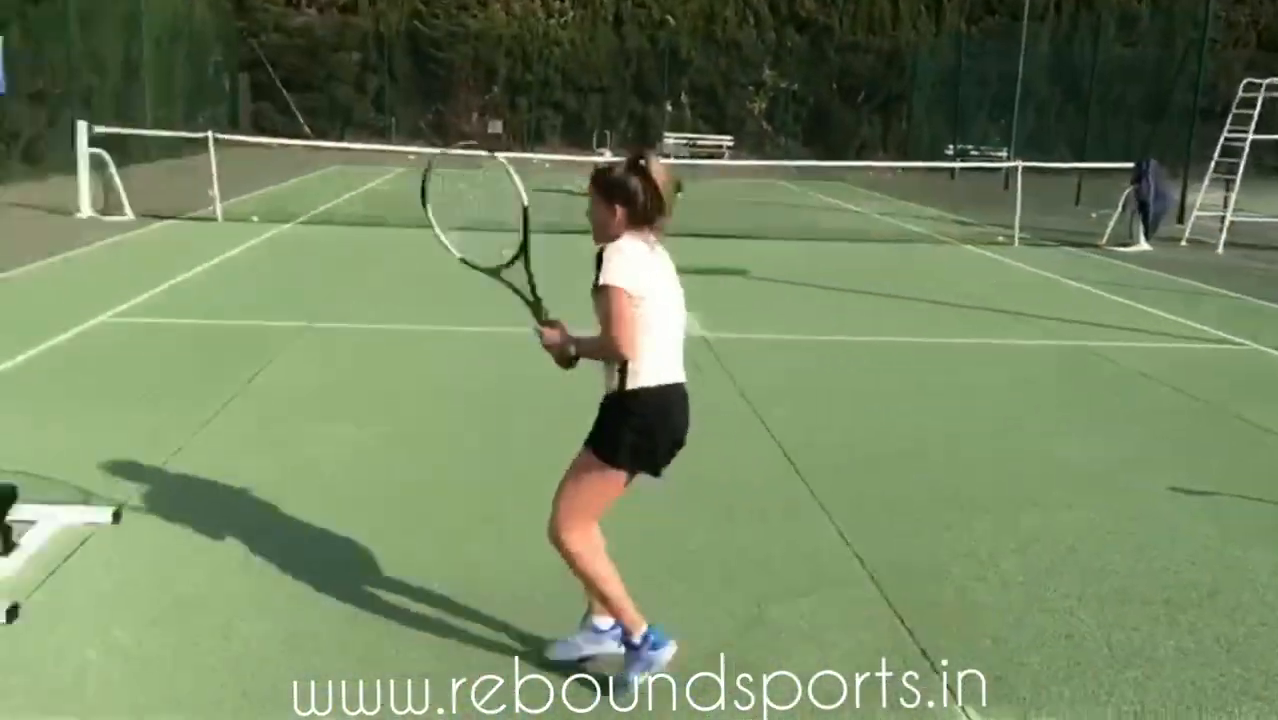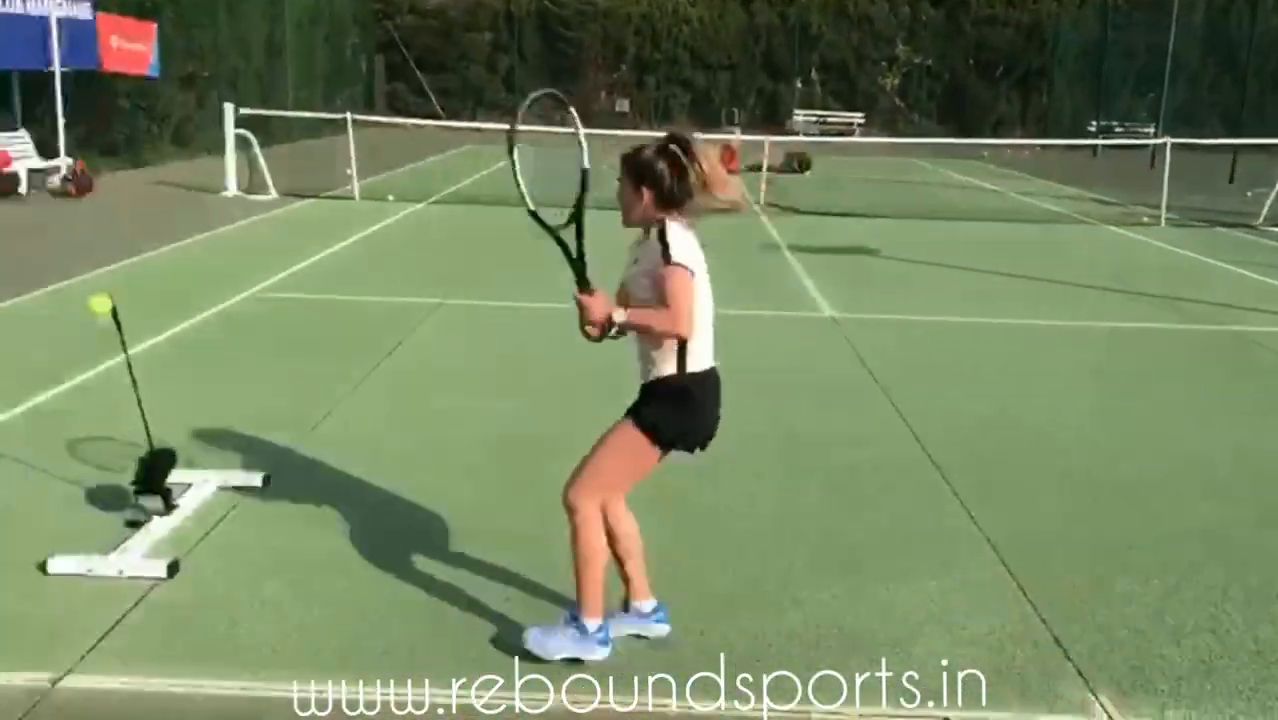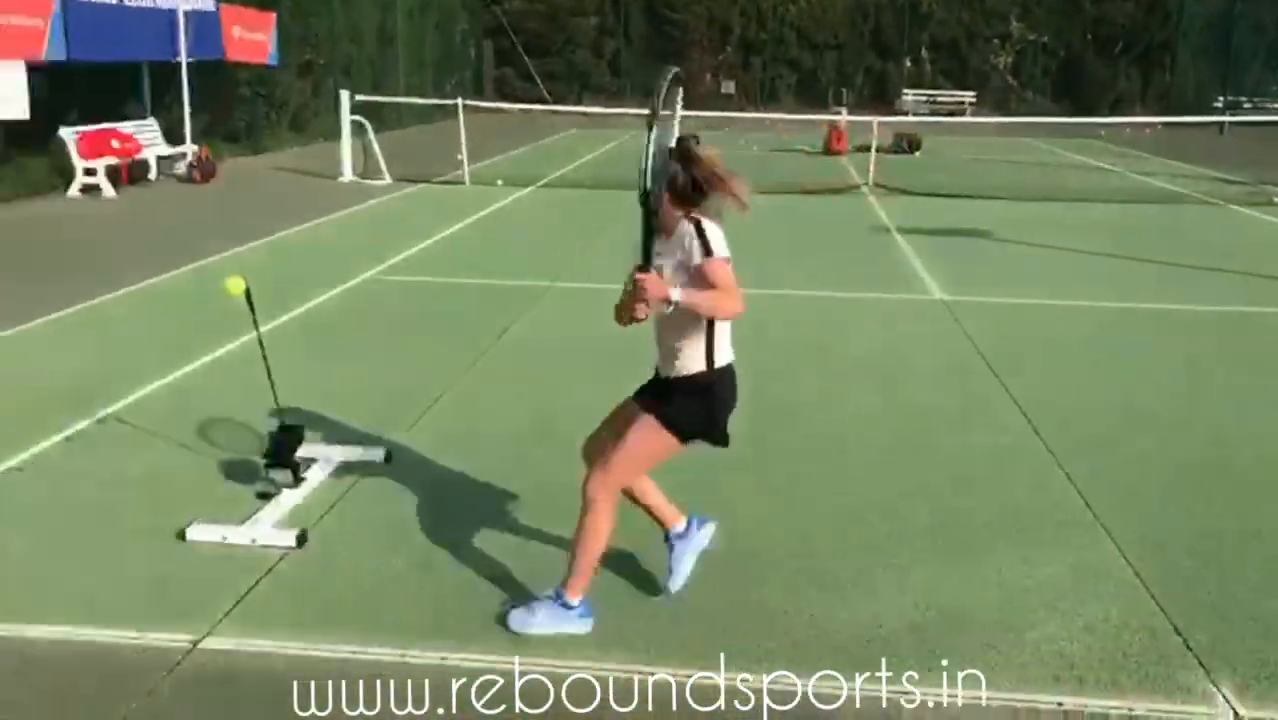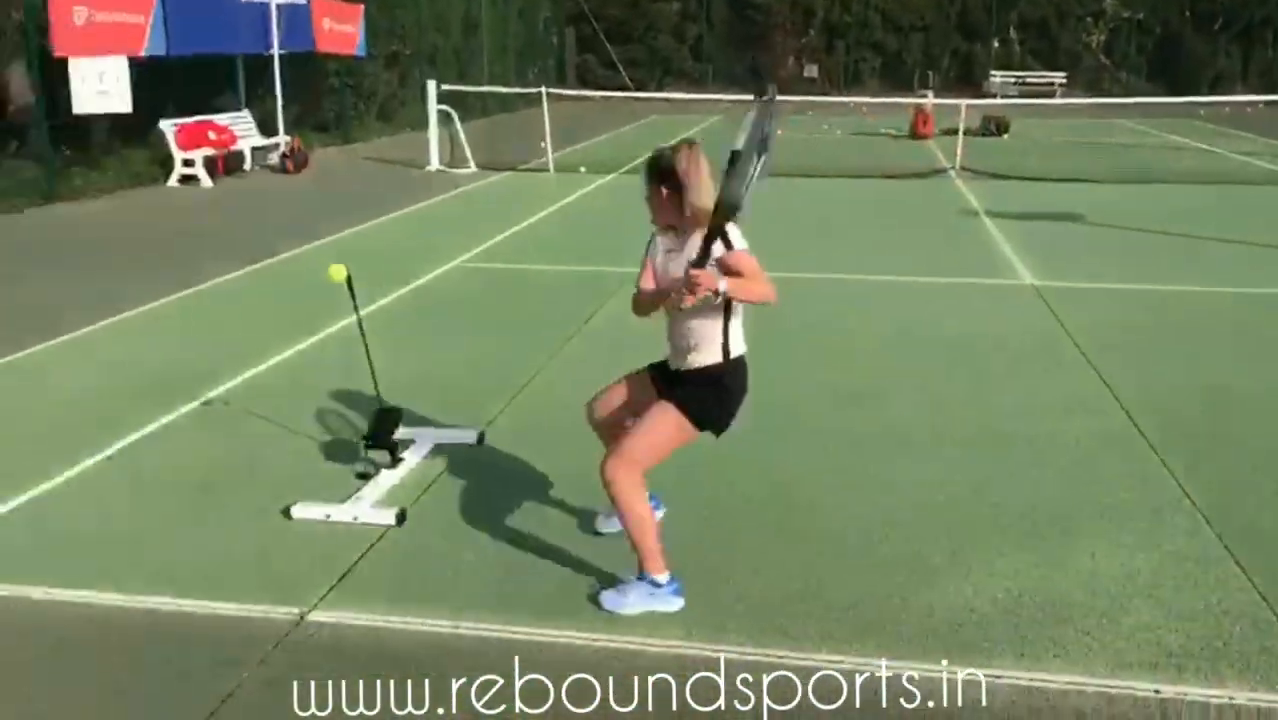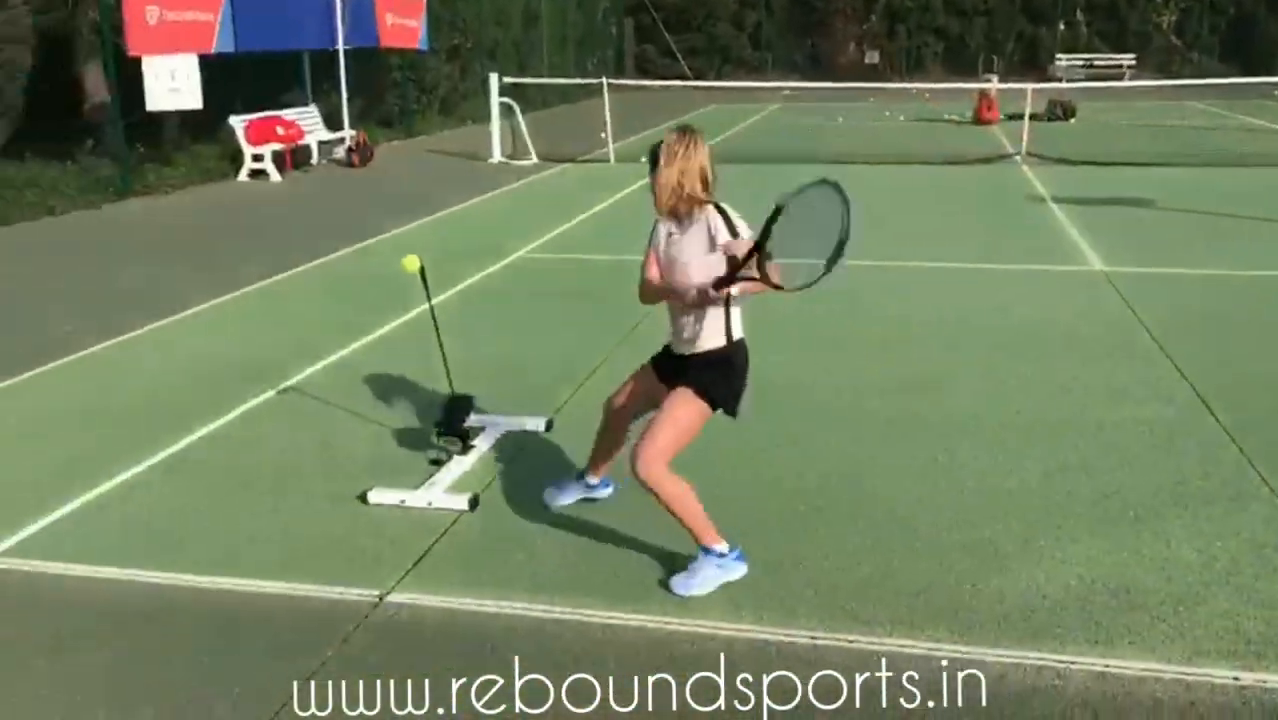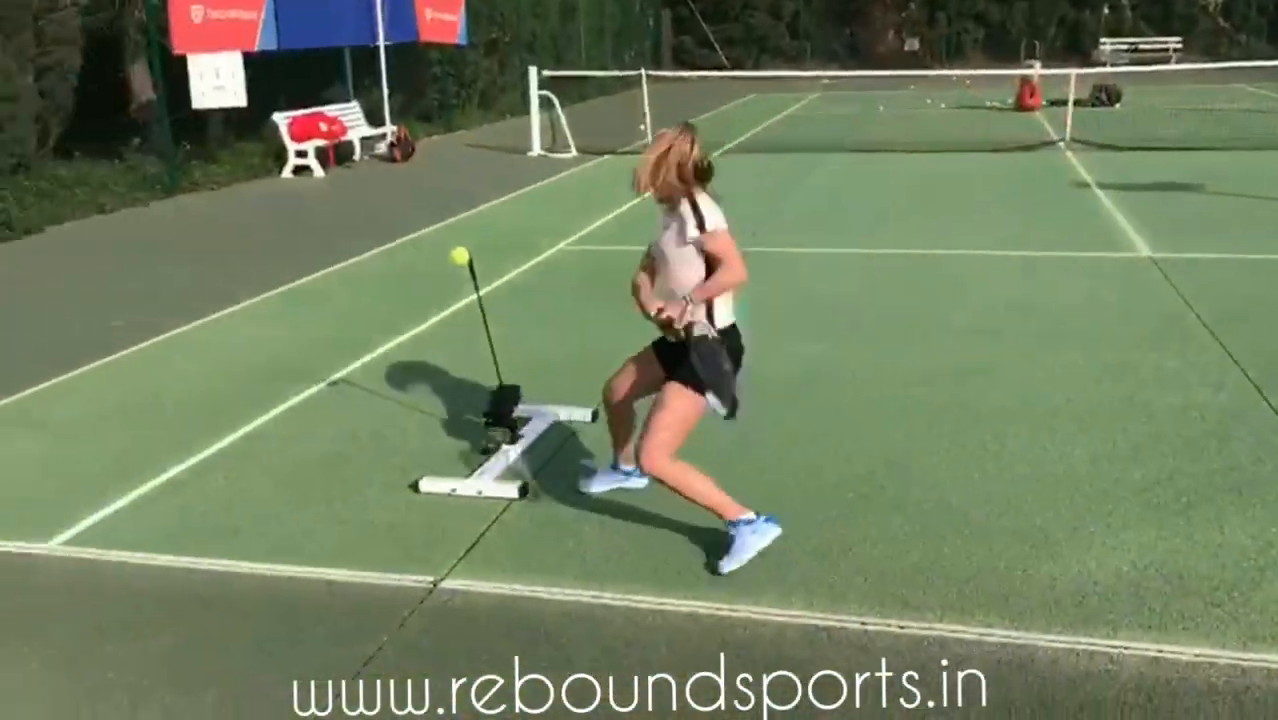
dt=0.1s
person 1, frame 1
left shoulder: (618, 256)
right shoulder: (650, 254)
left elbow: (622, 343)
left wrist: (564, 340)
right wrist: (574, 341)
left hip: (642, 411)
right hip: (658, 406)
left knee: (565, 528)
right knee: (579, 517)
left ankle: (644, 637)
right ankle: (607, 624)
person 1, frame 2
left shoulder: (668, 240)
right shoulder: (662, 238)
left elbow: (680, 323)
right elbow: (649, 312)
left wrist: (615, 314)
right wrist: (605, 314)
left hip: (679, 395)
right hip: (680, 390)
left knee: (580, 495)
right knee: (604, 492)
left ankle: (590, 628)
right ankle: (644, 608)
person 1, frame 3
left shoulder: (699, 234)
right shoulder: (664, 243)
left elbow: (732, 304)
right elbow: (625, 312)
left wrist: (671, 295)
right wrist: (632, 302)
left hip: (701, 388)
right hip: (672, 381)
left knee: (598, 485)
right knee: (597, 454)
left ankle: (570, 603)
right ankle: (683, 529)
person 1, frame 4
left shoulder: (716, 233)
right shoulder: (661, 240)
left elbow: (765, 290)
right elbow: (641, 304)
left wrist: (717, 287)
right wrist: (669, 292)
left hip: (713, 379)
right hip: (679, 368)
left knee: (618, 470)
right knee: (601, 412)
left ankle: (658, 583)
right ankle: (640, 503)
person 1, frame 5
left shoulder: (720, 220)
right shoulder: (663, 226)
left elbow: (766, 277)
right elbow: (648, 291)
left wrist: (729, 290)
right wrist: (686, 291)
left hip: (718, 362)
right hip: (681, 353)
left knee: (648, 464)
right knee: (614, 408)
left ankle: (720, 554)
right ankle: (593, 480)
person 1, frame 6
left shoulder: (697, 210)
right shoulder: (675, 213)
left elbow: (734, 270)
right elbow: (643, 276)
left wrist: (688, 303)
right wrist: (654, 308)
right hip: (679, 340)
left knee: (656, 458)
right knee: (614, 392)
left ankle: (749, 523)
right ankle: (624, 468)
